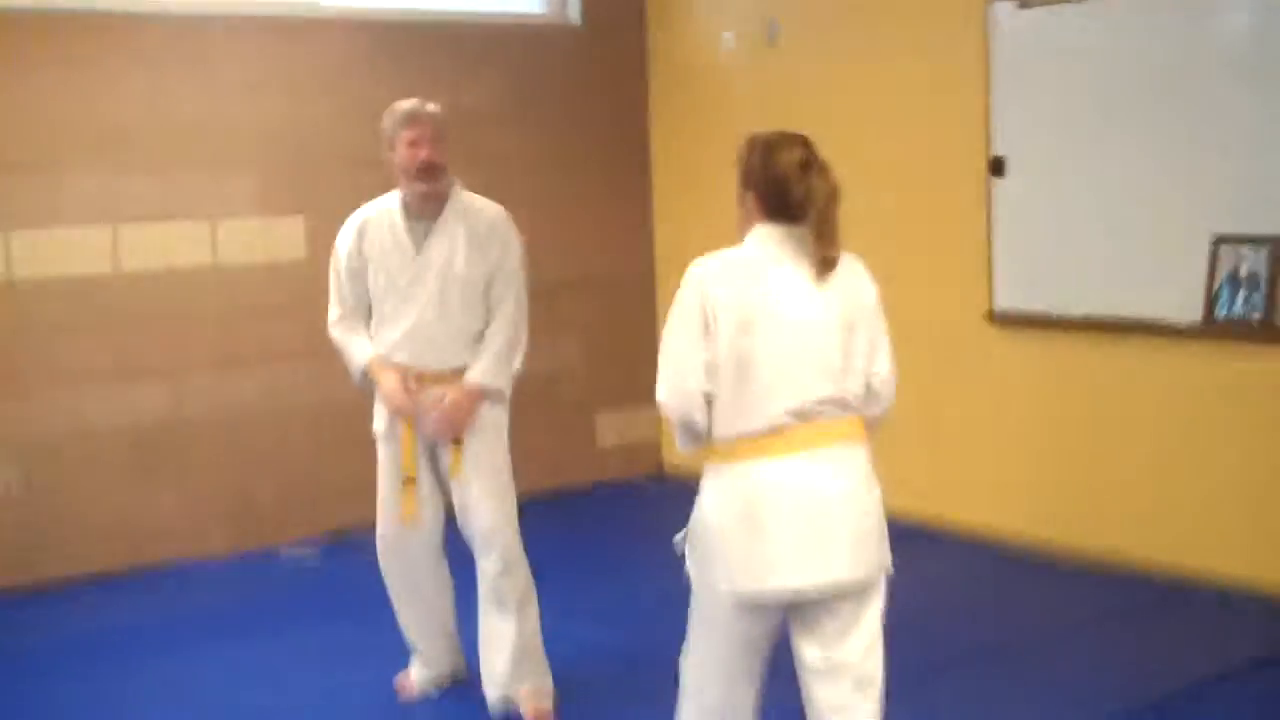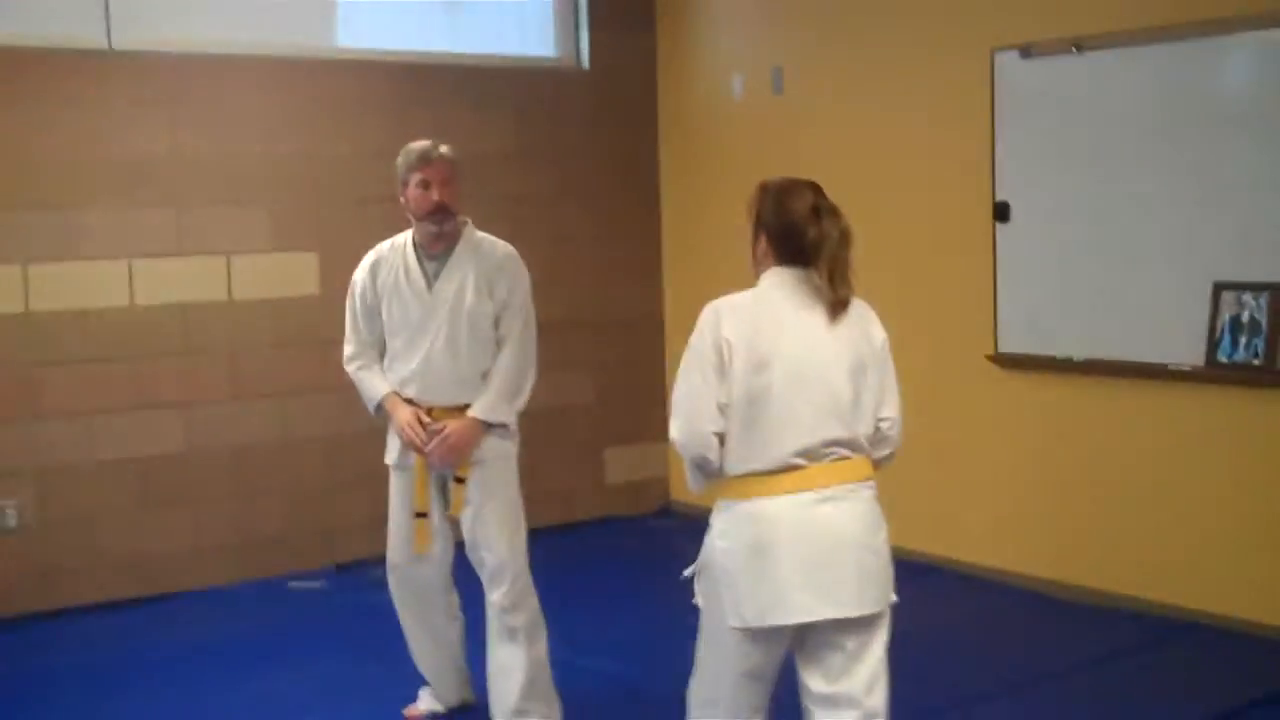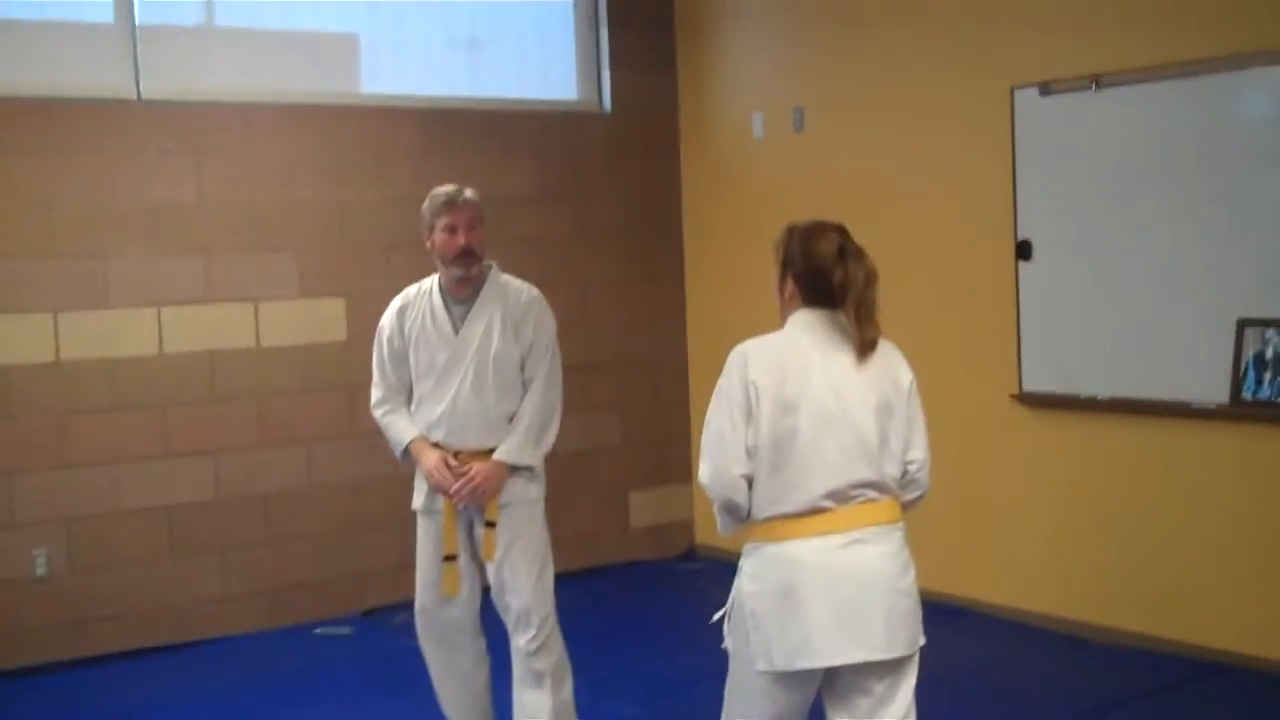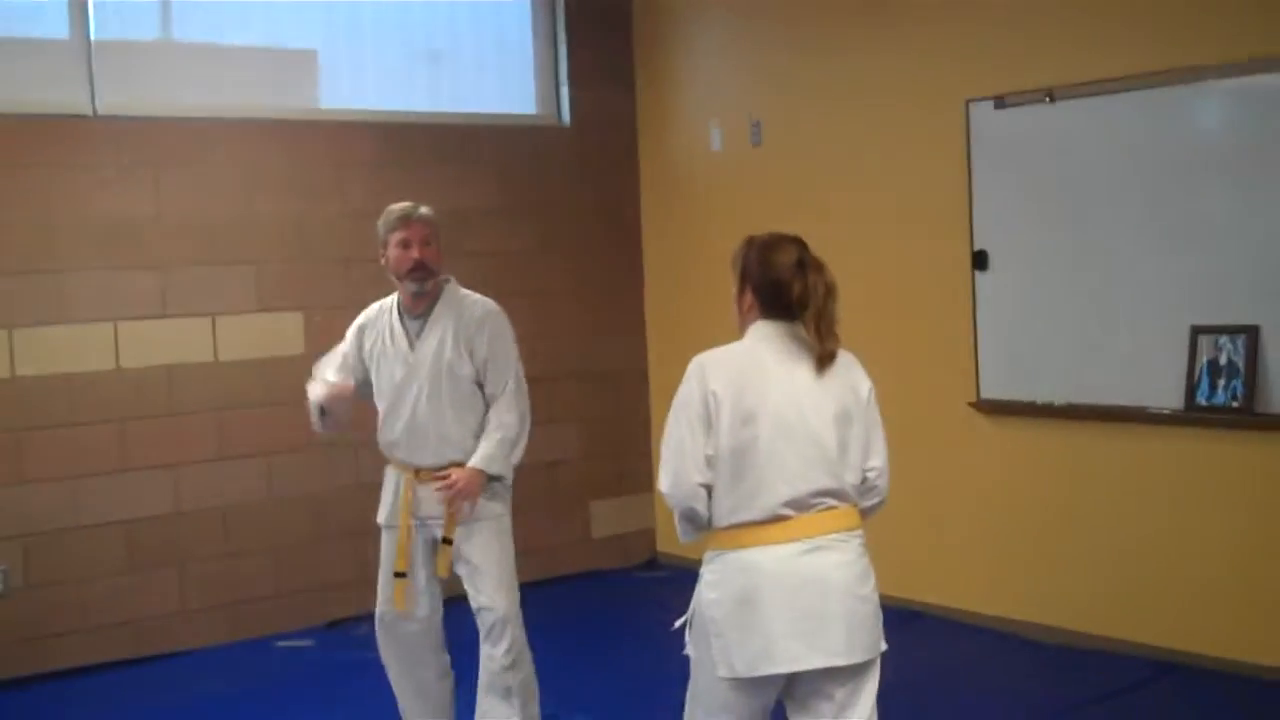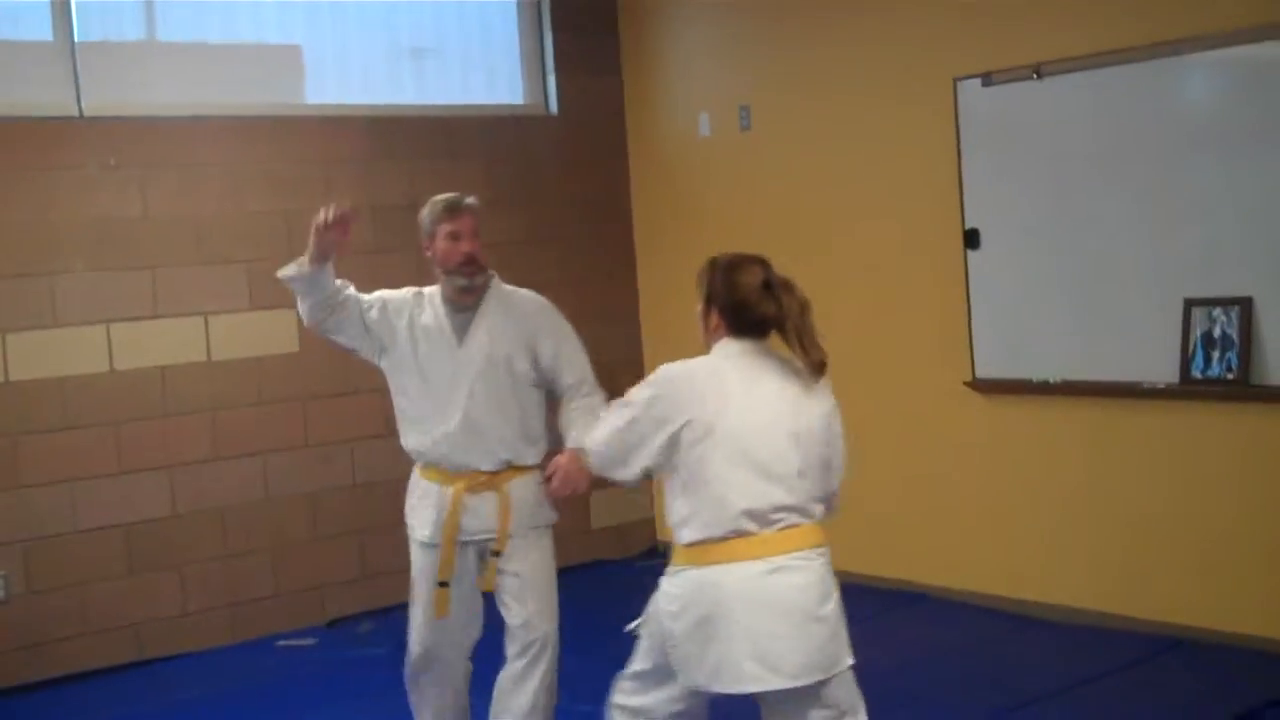
dt=0.4s
person 1, frame 1
left shoulder: (488, 222)
right shoulder: (363, 228)
left elbow: (509, 318)
right elbow: (343, 318)
left wrist: (474, 387)
right wrist: (378, 370)
left hip: (469, 400)
right hip: (401, 404)
left knee: (494, 532)
right knee: (402, 538)
right ankle: (436, 657)
person 1, frame 2
left shoulder: (499, 260)
right shoulder: (378, 266)
left elbow: (517, 353)
right elbow: (360, 353)
left wrist: (475, 421)
right wrist: (393, 405)
left hip: (481, 433)
right hip: (413, 435)
left knee: (503, 565)
right knee: (412, 566)
person 1, frame 3
left shoulder: (524, 303)
right shoulder: (404, 311)
left elbow: (543, 397)
right elbow: (386, 399)
left wrist: (500, 464)
right wrist: (421, 450)
left hip: (509, 479)
right hip: (439, 480)
left knee: (529, 611)
right knee: (441, 611)
person 1, frame 4
left shoulder: (480, 315)
right shoulder: (371, 325)
left elbow: (511, 406)
right elbow: (329, 377)
left wrist: (480, 470)
right wrist: (327, 395)
left hip: (472, 491)
right hip: (404, 492)
left knee: (498, 616)
right knee: (402, 623)
person 1, frame 5
left shoulder: (530, 312)
right shoulder: (398, 315)
left elbow: (582, 391)
right elbow: (321, 306)
left wrist: (580, 450)
right wrist: (319, 252)
left hip: (517, 501)
right hip: (439, 504)
left knee: (535, 634)
right knee: (434, 643)
person 2, frame 1
left shoulder: (713, 276)
right shoulder: (852, 276)
left elbow: (683, 400)
right elbow: (878, 391)
left hip: (750, 496)
right hip: (839, 487)
right knee: (845, 672)
person 2, frame 2
left shoulder: (726, 317)
right shoulder: (861, 319)
left elbow: (696, 436)
right elbow: (886, 432)
left wrist: (720, 478)
left hip: (758, 530)
right hip: (848, 524)
person 2, frame 3
left shoulder: (754, 360)
right shoulder: (889, 361)
left elbow: (725, 480)
right elbow: (913, 476)
left wrist: (749, 521)
left hip: (787, 575)
right hip: (876, 567)
person 2, frame 4
left shoulder: (713, 370)
right shoulder: (847, 370)
left elbow: (684, 489)
right elbow: (873, 483)
left hip: (747, 580)
right hip: (837, 572)
person 2, frame 5
left shoulder: (678, 385)
right shoulder: (812, 387)
left elbow: (606, 451)
right elbow: (824, 492)
left hip: (709, 592)
right hip: (799, 583)
